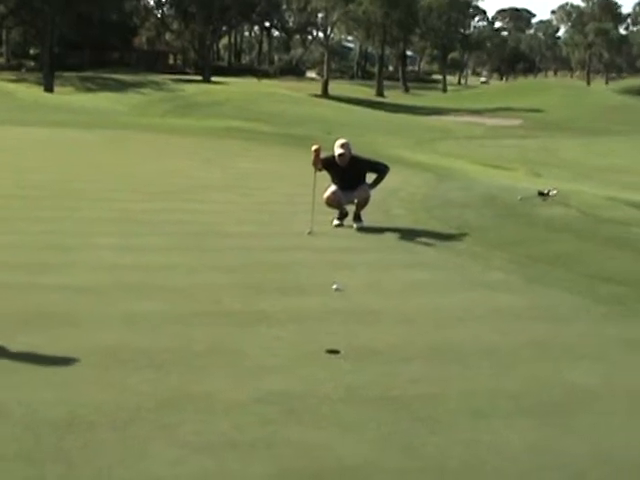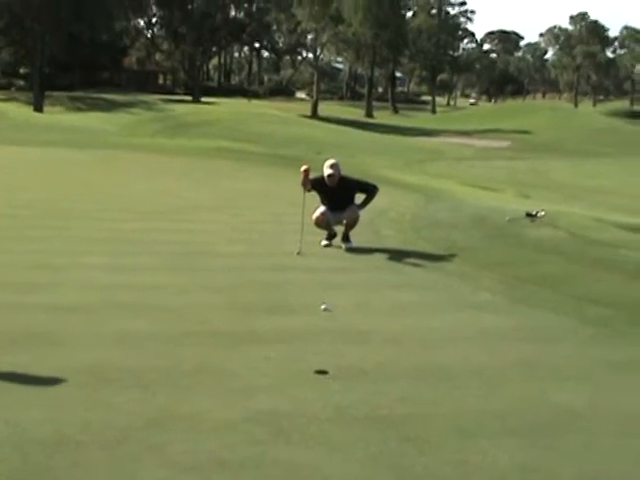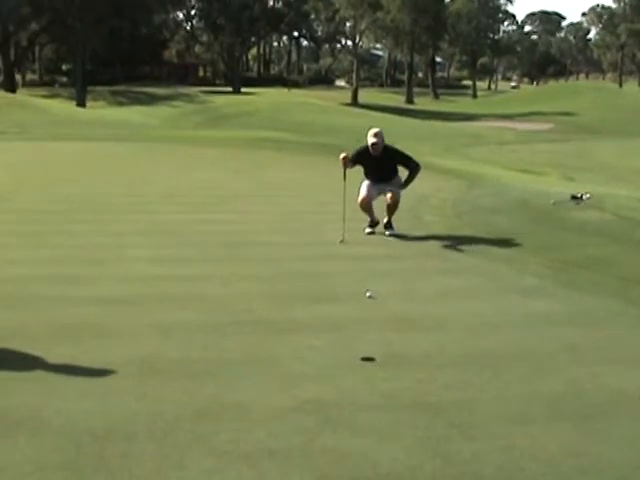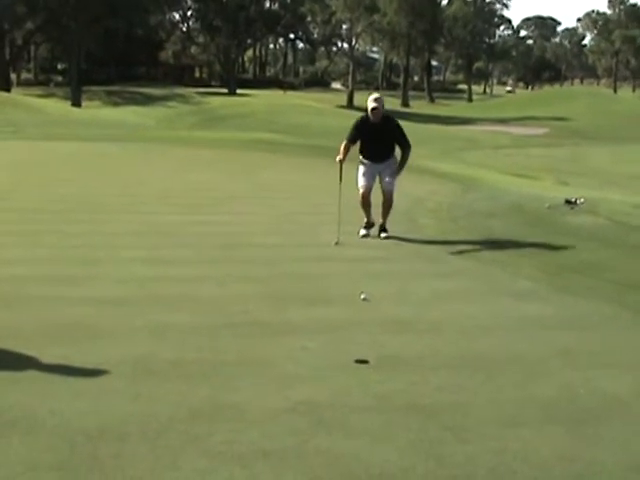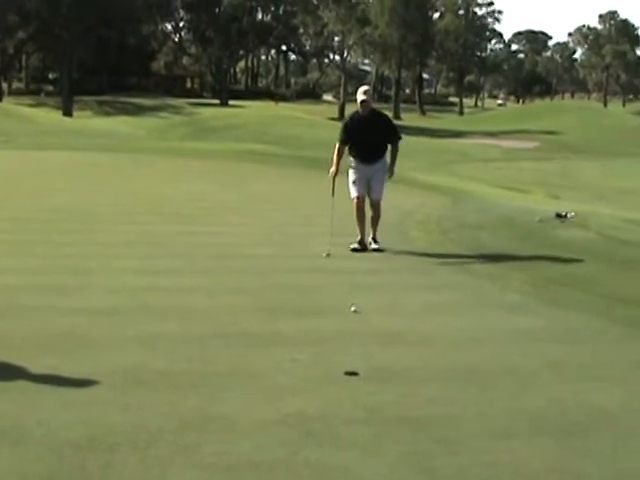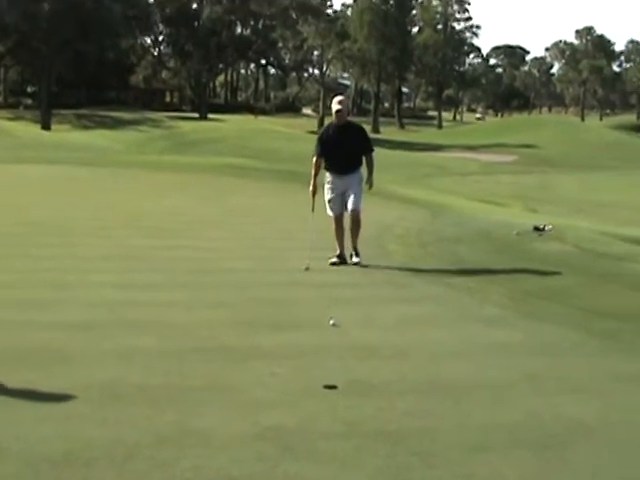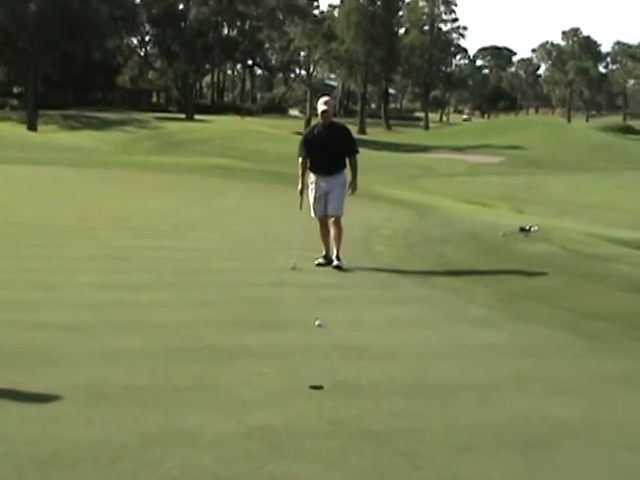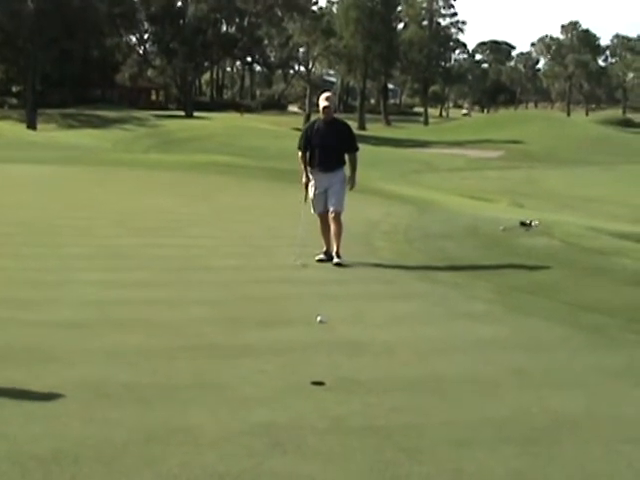
dt=0.3s
person 1, frame 1
left shoulder: (360, 162)
right shoulder: (331, 161)
left elbow: (385, 168)
right elbow: (317, 166)
left wrist: (372, 185)
right wrist: (316, 155)
left hip: (357, 190)
right hip: (340, 191)
left knee: (365, 194)
right knee: (328, 198)
left ankle: (357, 214)
right ankle: (342, 212)
person 1, frame 2
left shoulder: (349, 183)
right shoulder: (320, 181)
left elbow: (374, 189)
right elbow: (306, 186)
left wrist: (361, 205)
right wrist: (305, 175)
left hip: (346, 211)
right hip: (329, 211)
left knee: (354, 215)
right knee: (317, 219)
left ankle: (346, 234)
right ankle: (331, 232)
person 1, frame 3
left shoulder: (393, 153)
right shoulder: (363, 152)
left elbow: (416, 167)
right elbow: (348, 164)
left wrist: (405, 184)
right wrist: (344, 160)
left hip: (391, 182)
right hip: (372, 182)
left knee: (393, 197)
right knee: (363, 201)
left ankle: (388, 221)
right ankle: (373, 220)
person 1, frame 4
left shoulder: (392, 124)
right shoulder: (361, 122)
left elbow: (406, 147)
right elbow: (349, 142)
left wrist: (399, 169)
right wrist: (342, 156)
left hip: (388, 162)
right hip: (367, 162)
left knee: (388, 193)
right knee: (364, 193)
left ankle: (383, 225)
right ankle: (368, 221)
person 1, frame 5
left shoulder: (383, 119)
right shoulder: (351, 120)
left elbow: (394, 142)
right elbow: (341, 144)
left wrist: (392, 165)
right wrist: (335, 166)
left hip: (378, 165)
right hip: (357, 165)
left knee: (375, 203)
right knee: (358, 201)
left ankle: (373, 237)
right ankle: (361, 240)
person 1, frame 6
left shoulder: (358, 130)
right shoulder: (326, 132)
left elbow: (368, 154)
right elbow: (318, 158)
left wrist: (370, 175)
right wrist: (313, 181)
left hip: (353, 177)
right hip: (333, 178)
left knee: (354, 213)
right knee: (337, 217)
left ankle: (355, 249)
right ankle: (341, 254)
person 1, frame 7
left shoulder: (343, 131)
right shoulder: (310, 133)
left elbow: (352, 156)
right elbow: (303, 158)
left wrist: (354, 178)
right wrist: (301, 181)
left hip: (337, 179)
right hip: (317, 179)
left knee: (335, 218)
right knee: (322, 219)
left ankle: (337, 256)
right ankle: (326, 254)
person 1, frame 8
left shoulder: (343, 128)
right shoulder: (311, 127)
left elbow: (352, 153)
right elbow: (302, 152)
left wrist: (353, 174)
right wrist: (305, 173)
left hip: (337, 175)
right hip: (316, 175)
left knee: (335, 214)
right knee: (322, 215)
left ankle: (337, 253)
right ankle: (327, 250)
